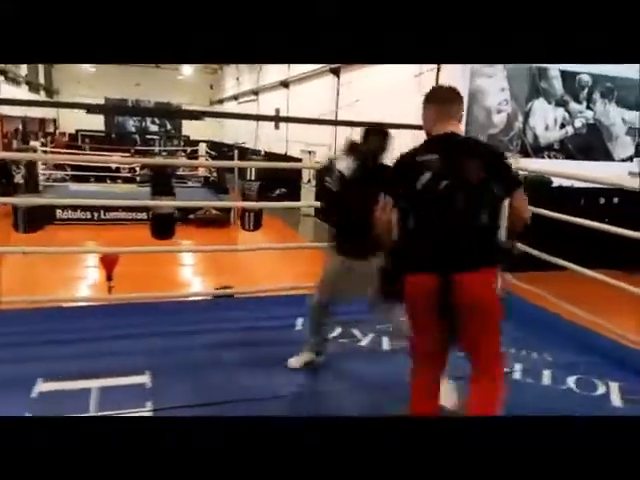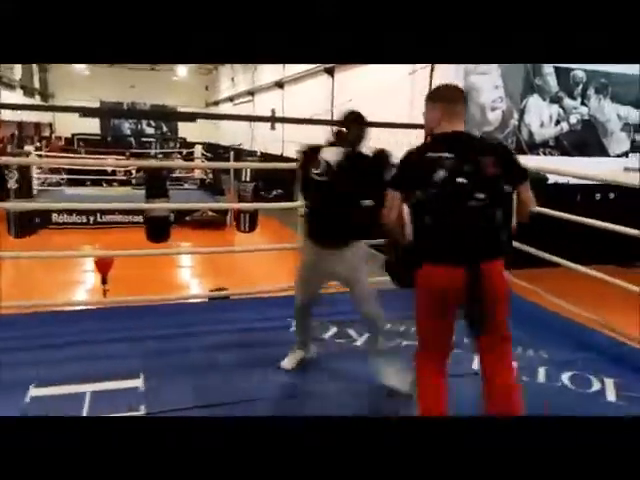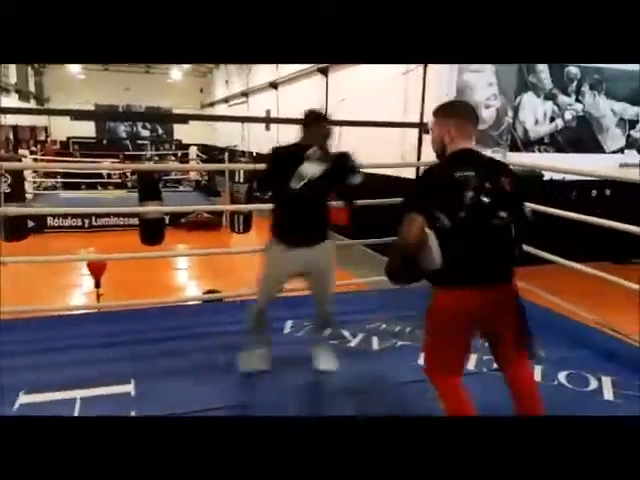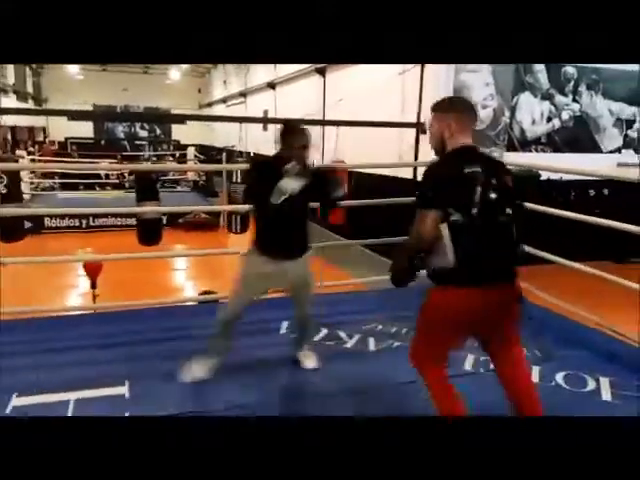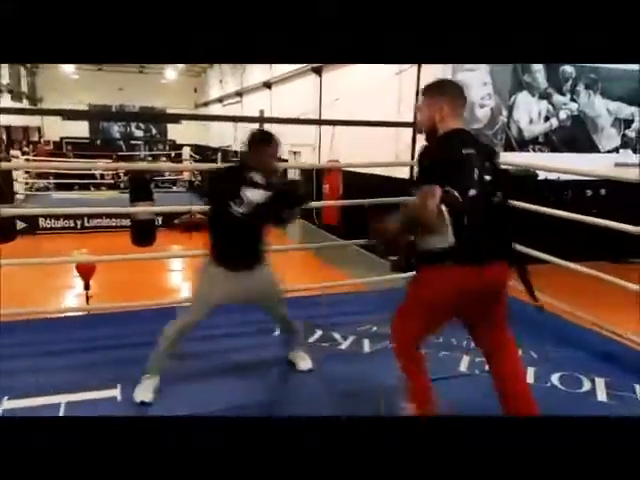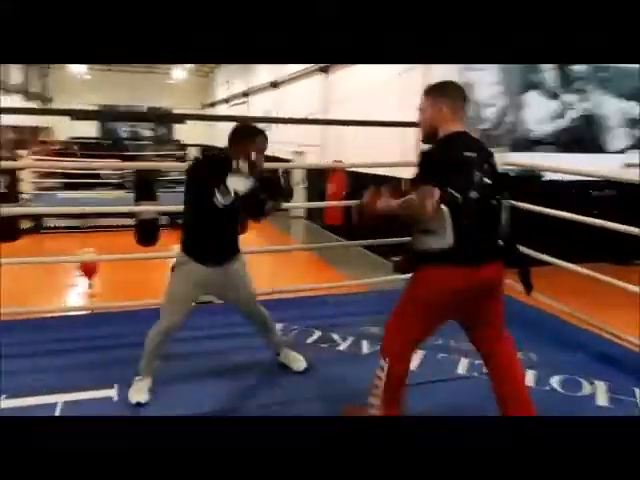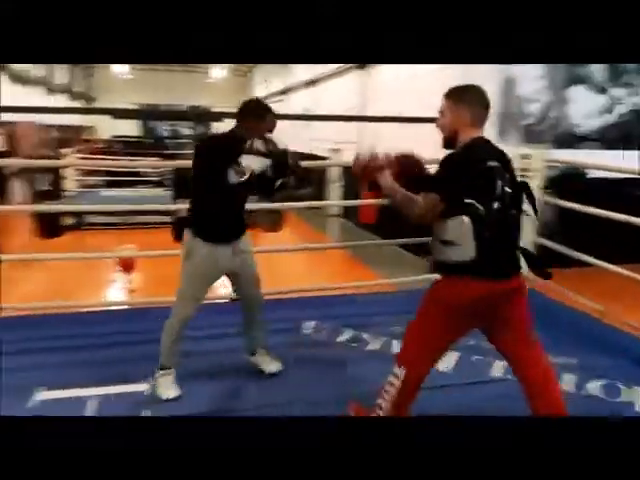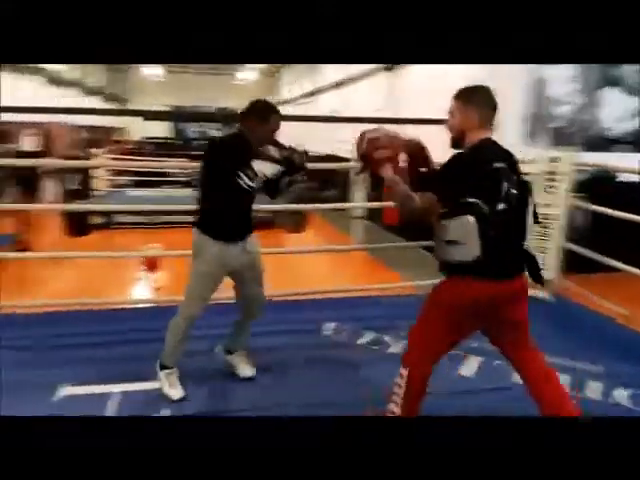
dt=0.1s
person 1, frame 1
left shoulder: (409, 161)
right shoulder: (488, 156)
left elbow: (382, 221)
right elbow: (522, 213)
left wrist: (397, 254)
right wrist: (503, 243)
left hip: (422, 275)
right hip: (475, 275)
left knee: (427, 363)
right knee: (488, 368)
person 1, frame 2
left shoulder: (416, 158)
right shoulder: (497, 152)
left elbow: (390, 217)
right elbow: (527, 204)
left wrist: (408, 244)
left hip: (435, 270)
right hip: (485, 268)
left knee: (431, 358)
right knee: (497, 353)
person 1, frame 3
left shoulder: (434, 176)
right shoulder: (503, 173)
left elbow: (411, 235)
right elbow: (521, 224)
left wrist: (399, 257)
left hip: (455, 292)
right hip: (501, 287)
left knee: (442, 368)
right knee: (515, 360)
person 1, frame 4
left shoulder: (440, 172)
right shoulder: (500, 170)
left elbow: (426, 232)
right elbow: (512, 225)
left wrist: (404, 259)
left hip: (456, 291)
right hip: (502, 285)
left knee: (426, 358)
right knee: (509, 359)
person 1, frame 5
left shoulder: (437, 153)
right shoulder: (484, 151)
left elbow: (427, 209)
left wrist: (398, 224)
left hip: (450, 270)
right hip: (492, 266)
left knee: (405, 335)
right knee: (500, 347)
left ankle: (423, 410)
right ankle: (525, 412)
person 1, frame 6
left shoulder: (438, 155)
right shoulder: (481, 153)
left elbow: (424, 209)
left wrist: (386, 205)
right wrist: (402, 202)
left hip: (444, 271)
right hip: (488, 267)
left knee: (398, 341)
right knee: (498, 349)
left ankle: (379, 411)
right ankle: (521, 412)
person 1, frame 7
left shoulder: (459, 162)
right shoulder: (500, 160)
left elbow: (423, 211)
left wrist: (387, 184)
right wrist: (427, 182)
left hip: (465, 282)
right hip: (508, 278)
left knee: (416, 350)
right knee: (526, 354)
left ankle: (384, 414)
right ankle: (555, 412)
person 1, frame 8
left shoulder: (464, 163)
right shoulder: (506, 161)
left elbow: (419, 206)
left wrist: (388, 174)
right wrist: (430, 175)
left hip: (468, 283)
right hip: (511, 279)
left knee: (419, 351)
right knee: (524, 354)
left ankle: (399, 413)
right ankle: (565, 412)
person 2, frame 1
left shoulder: (387, 176)
right shoulder: (341, 167)
right elbow: (330, 211)
right wrist: (340, 172)
left hip: (375, 258)
right hip: (344, 255)
right knee: (319, 304)
right ankle: (315, 351)
person 2, frame 2
left shoulder: (366, 165)
right shoulder: (315, 154)
left elbow: (381, 201)
right elbow: (310, 190)
right wrist: (328, 159)
left hip: (349, 247)
right hip: (315, 244)
left knee: (368, 308)
right knee: (303, 301)
left ankle: (382, 356)
right ankle: (303, 348)
person 2, frame 3
left shoulder: (331, 163)
right shoulder: (281, 157)
left elbow: (349, 191)
right elbow: (278, 193)
left wrist: (352, 175)
right wrist: (307, 171)
left hip: (318, 245)
right hip: (283, 244)
left knee: (325, 306)
right knee: (263, 302)
left ankle: (319, 345)
right ankle: (259, 347)
person 2, frame 4
left shoulder: (306, 174)
right shoulder: (261, 169)
left elbow: (329, 199)
right elbow: (263, 206)
left wrist: (325, 184)
right wrist: (287, 187)
left hip: (297, 257)
right hip: (263, 256)
left knee: (304, 312)
right knee: (231, 311)
left ankle: (304, 347)
right ankle: (209, 357)
person 2, frame 5
left shoulder: (269, 183)
right shoulder: (222, 179)
left elbow: (282, 218)
right elbow: (222, 221)
left wrist: (290, 198)
right wrist: (252, 196)
left hip: (255, 266)
right hip: (221, 267)
left knee: (280, 313)
right knee: (185, 322)
left ankle: (295, 348)
right ankle: (151, 374)
person 2, frame 6
left shoulder: (248, 176)
right shoulder: (202, 169)
left elbow: (256, 212)
right elbow: (204, 210)
left wrist: (269, 199)
right wrist: (237, 185)
left hip: (229, 261)
right hip: (194, 262)
left knee: (255, 312)
right knee: (168, 324)
left ankle: (281, 350)
right ankle: (143, 376)
person 2, frame 7
left shoulder: (247, 152)
right shoulder: (210, 147)
left elbow: (265, 189)
right elbow: (219, 188)
left wrist: (280, 172)
right wrist: (249, 164)
left hip: (237, 240)
right hip: (204, 242)
left knee: (253, 300)
right knee: (184, 310)
left ankle: (257, 351)
right ankle: (164, 369)
person 2, frame 8
left shoulder: (256, 153)
right shoulder: (219, 149)
left elbow: (271, 190)
right elbow: (234, 189)
left wrist: (287, 169)
right wrist: (263, 169)
left hip: (244, 239)
right hip: (213, 241)
left knee: (253, 301)
right knee: (191, 309)
left ankle: (232, 350)
right ankle: (167, 367)
